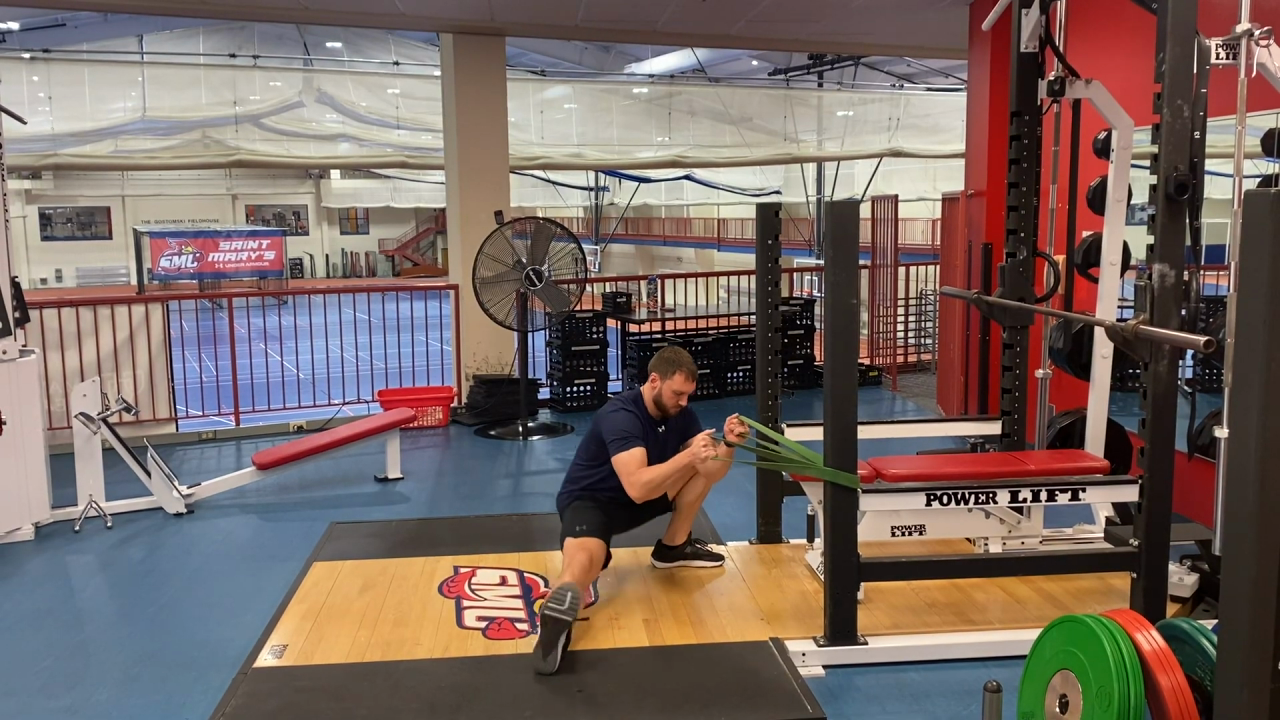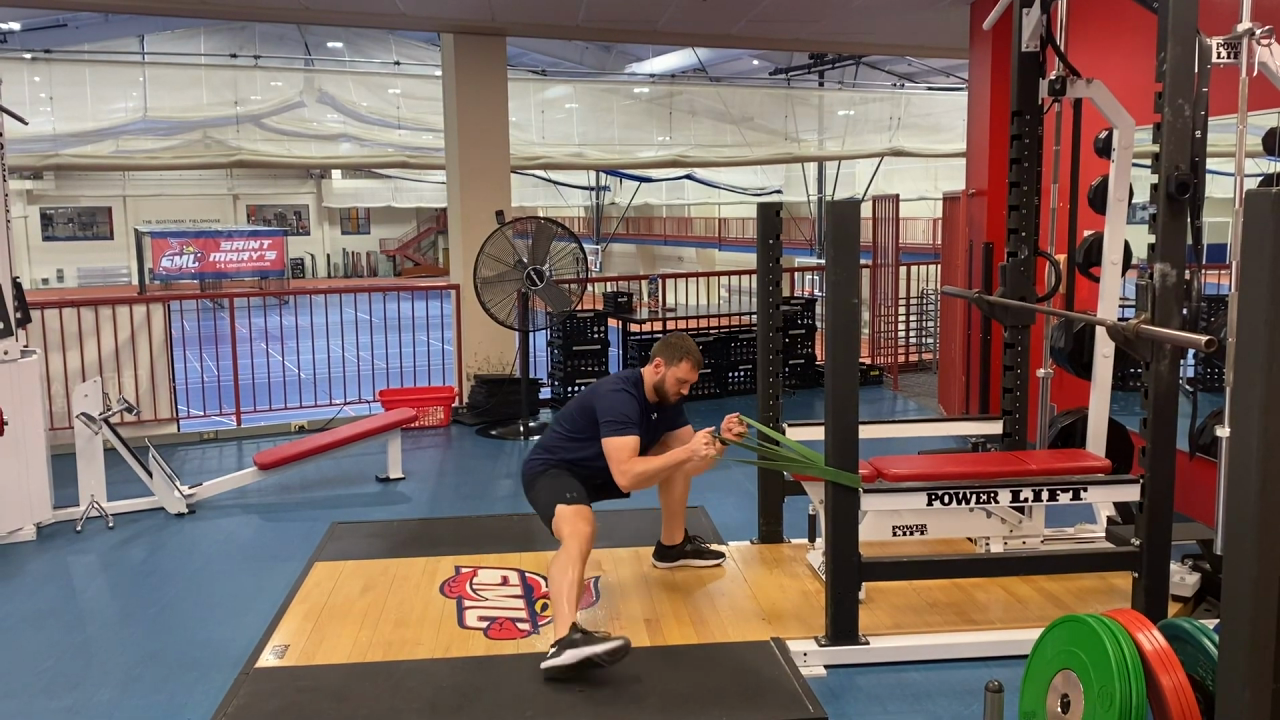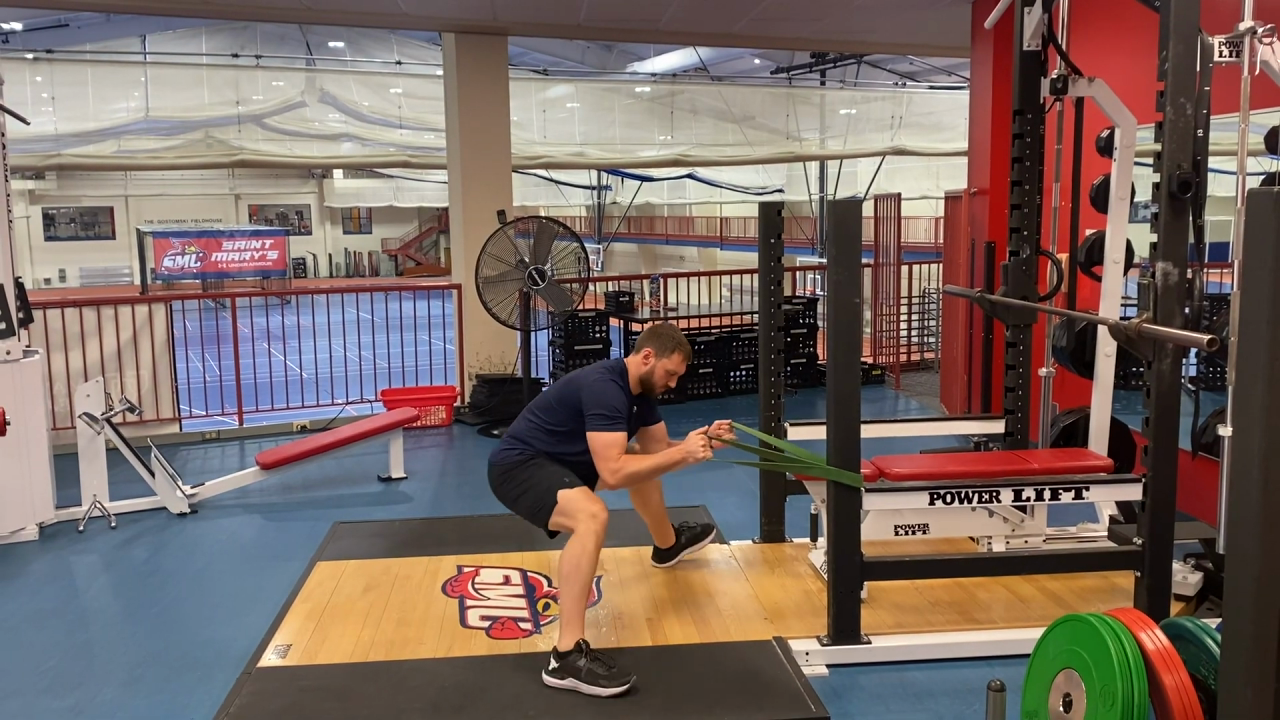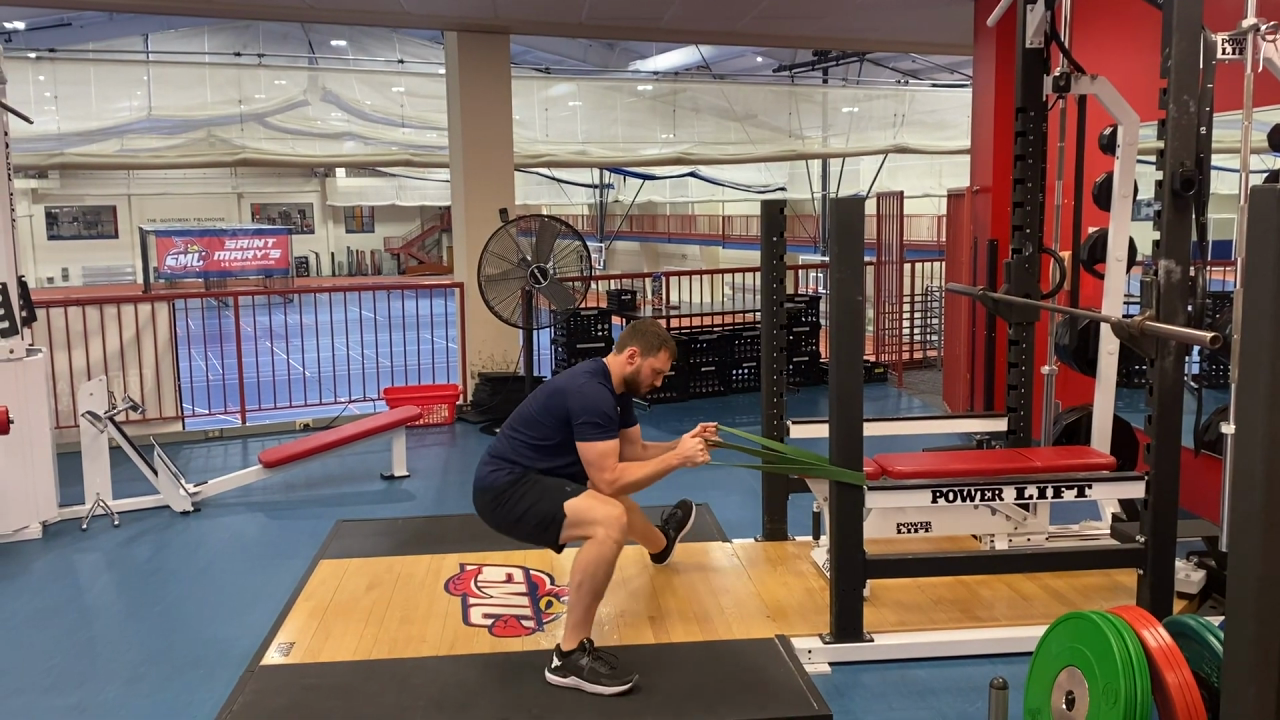
dt=0.3s
person 1, frame 1
left shoulder: (679, 413)
right shoulder: (620, 415)
left elbow: (709, 470)
right elbow: (637, 487)
left wrist: (727, 445)
right wrist: (688, 456)
left hip: (634, 496)
right hip: (587, 499)
left knee: (705, 466)
right knee: (582, 561)
left ankle: (673, 546)
right ankle: (554, 625)
person 1, frame 2
left shoulder: (668, 399)
right shoulder: (618, 396)
left elbow: (689, 460)
right elbow: (626, 476)
left wrist: (721, 441)
right wrist: (686, 452)
left hip: (598, 471)
right hip: (552, 469)
left knee: (678, 458)
right knee: (579, 532)
left ankle: (672, 545)
right ankle: (565, 639)
person 1, frame 3
left shoulder: (639, 389)
right shoulder: (604, 387)
left elbow: (657, 450)
right elbow: (613, 473)
left wrist: (702, 442)
right wrist: (682, 453)
left hip: (557, 462)
right hip: (517, 466)
left knee: (641, 467)
right knee: (592, 517)
left ankle: (668, 545)
right ankle: (567, 657)
person 1, frame 4
left shoulder: (615, 387)
right shoulder: (590, 391)
left elbow: (634, 453)
right elbow: (608, 481)
left wrist: (684, 444)
right wrist: (676, 458)
left hip: (531, 476)
right hip: (505, 488)
left knee: (613, 494)
right knee: (609, 521)
left ankle: (660, 542)
right ankle: (570, 654)
